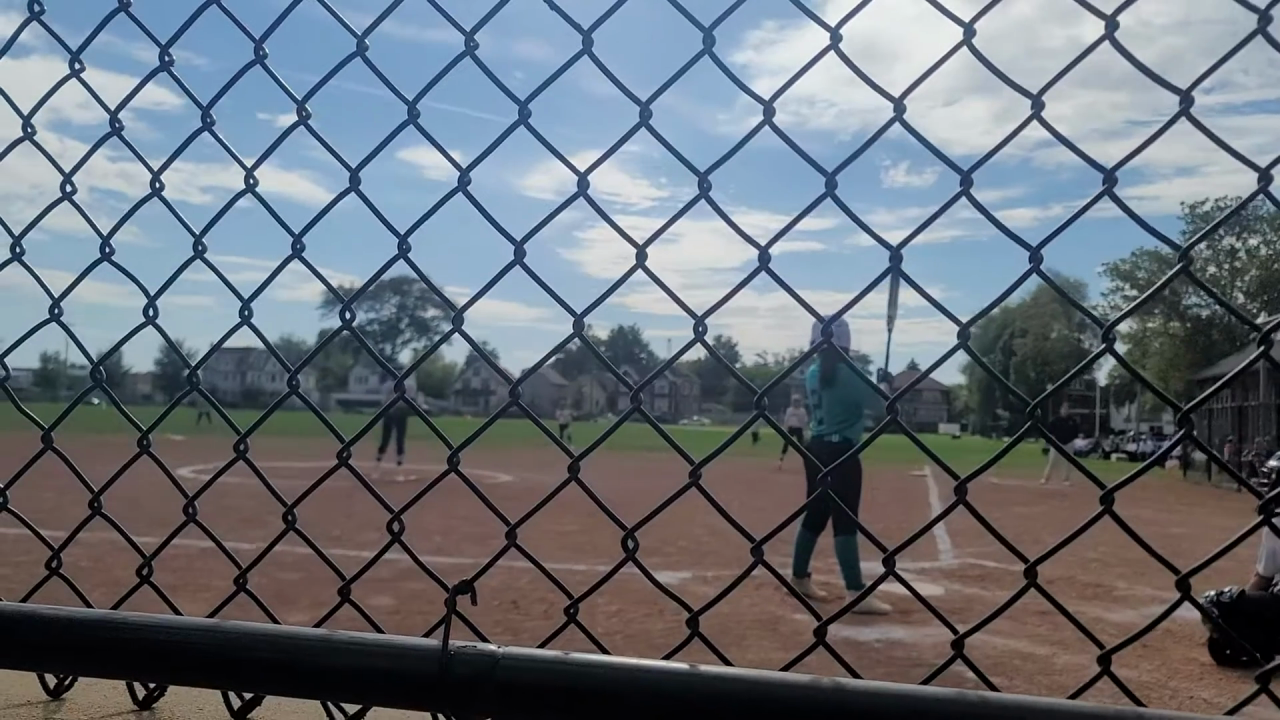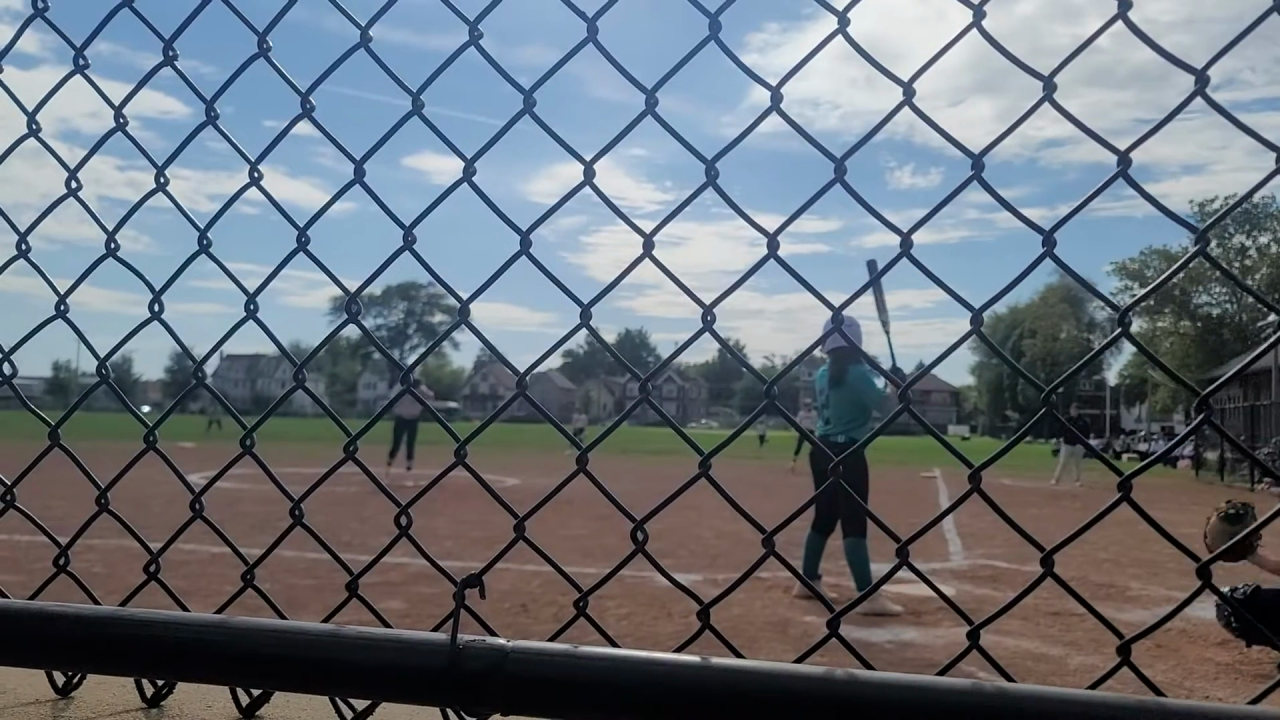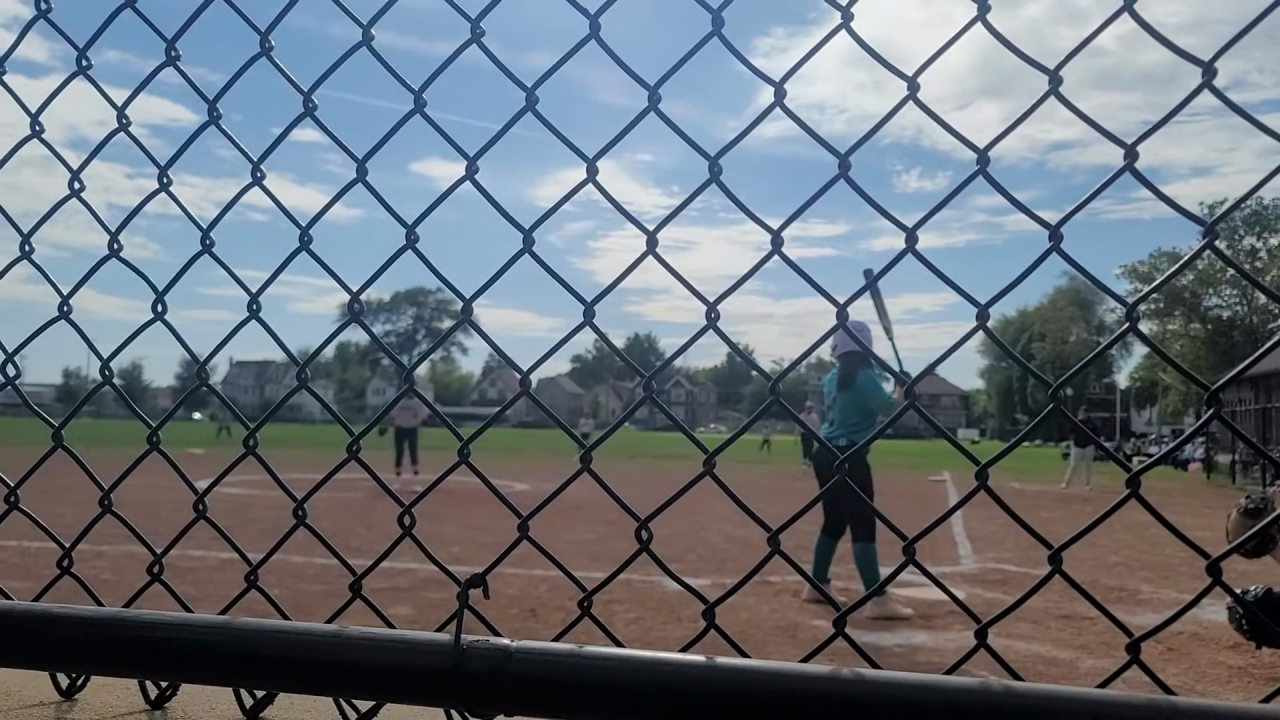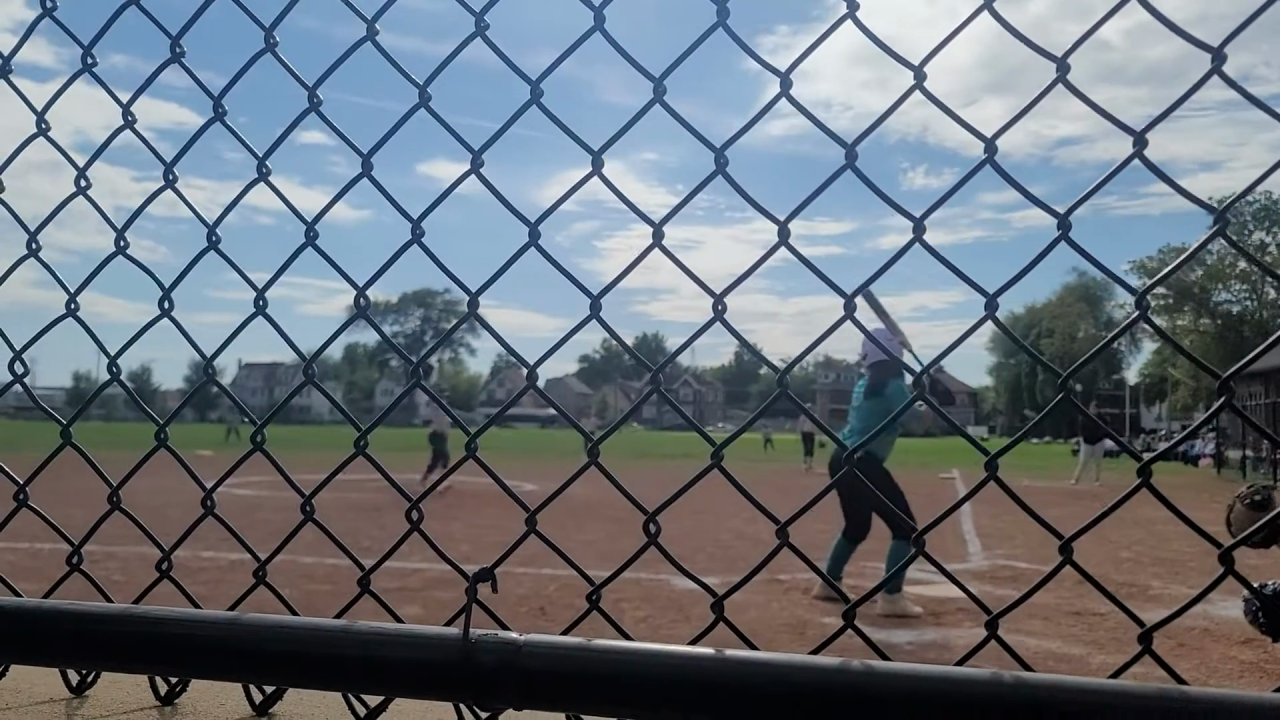
dt=0.7s
person 1, frame 1
left shoulder: (813, 374)
right shoulder: (847, 373)
right elbow: (877, 403)
left wrist: (871, 385)
left hip: (817, 449)
right hip: (840, 451)
left knee: (815, 515)
right knee: (845, 521)
left ankle: (799, 579)
right ankle: (857, 593)
person 1, frame 2
left shoulder: (823, 373)
right shoulder: (857, 372)
right elbow: (882, 404)
left hip: (823, 451)
right hip: (846, 453)
left knee: (824, 518)
right knee: (854, 522)
left ankle: (808, 582)
right ankle: (868, 597)
person 1, frame 3
left shoulder: (832, 378)
right shoulder: (864, 376)
right elbow: (889, 410)
right wrist: (902, 389)
left hip: (825, 455)
right hip: (848, 457)
left knee: (834, 522)
right knee: (863, 525)
left ankle: (817, 586)
right ankle: (878, 600)
person 1, frame 4
left shoulder: (863, 385)
right shoulder: (892, 385)
right elbow: (916, 422)
left wrist: (927, 399)
right wrist: (935, 399)
left hip: (842, 462)
right hip: (863, 465)
left knee: (856, 527)
right knee: (904, 526)
left ankle: (828, 584)
right ankle: (891, 597)
